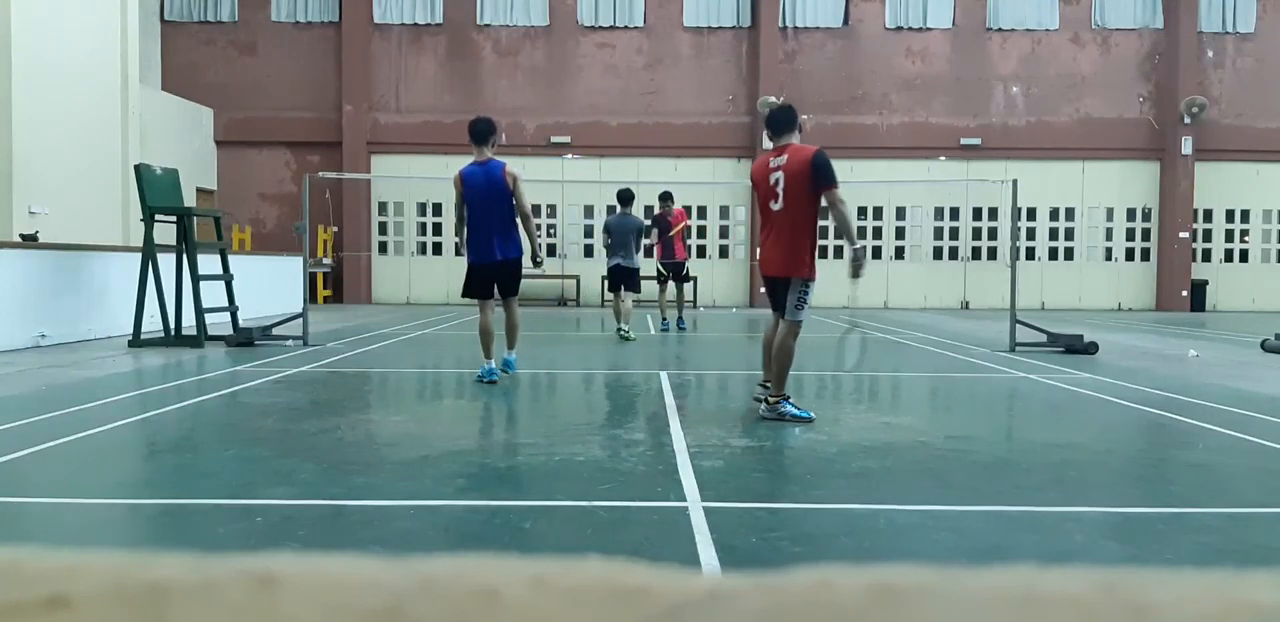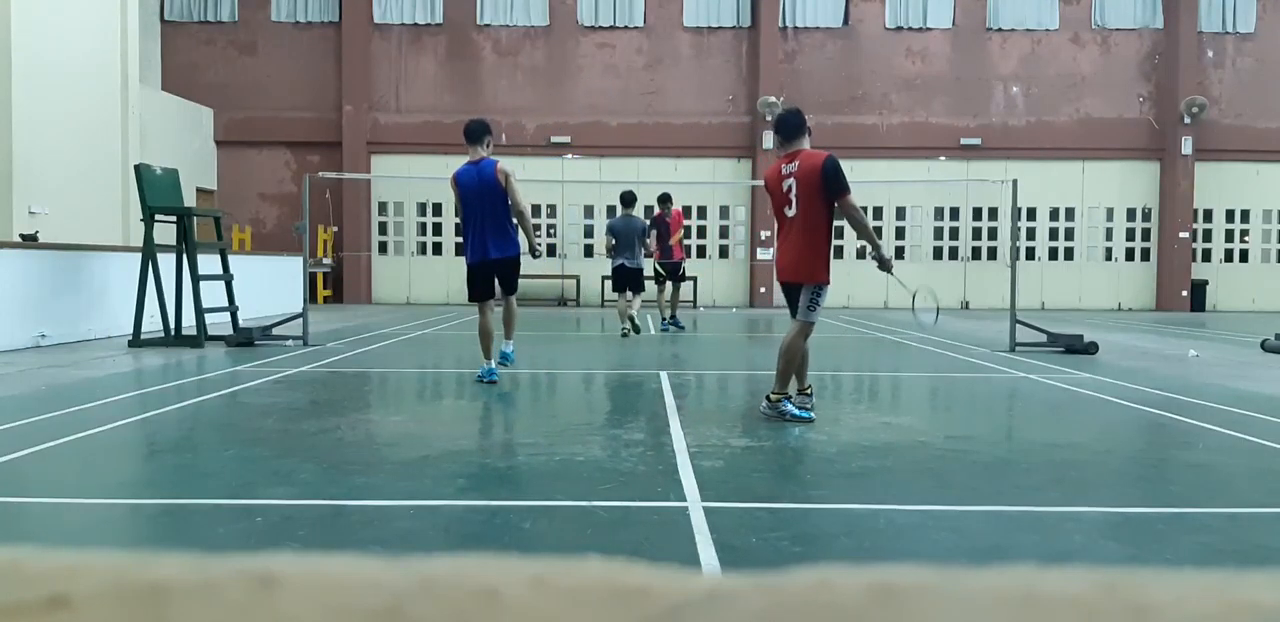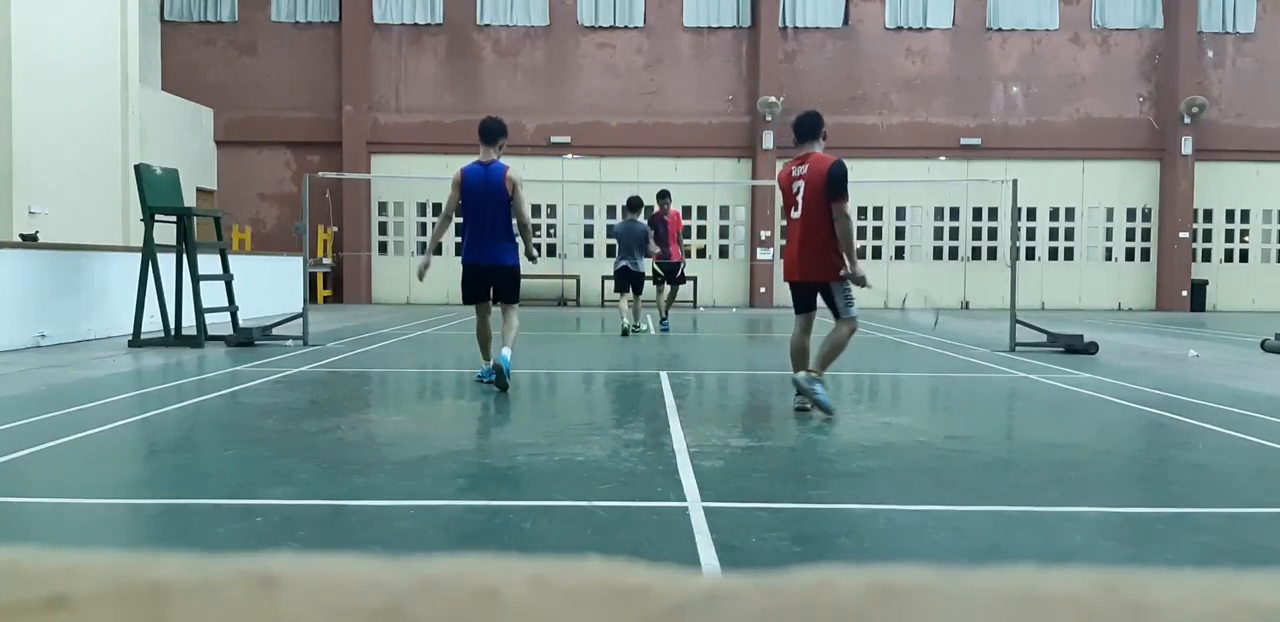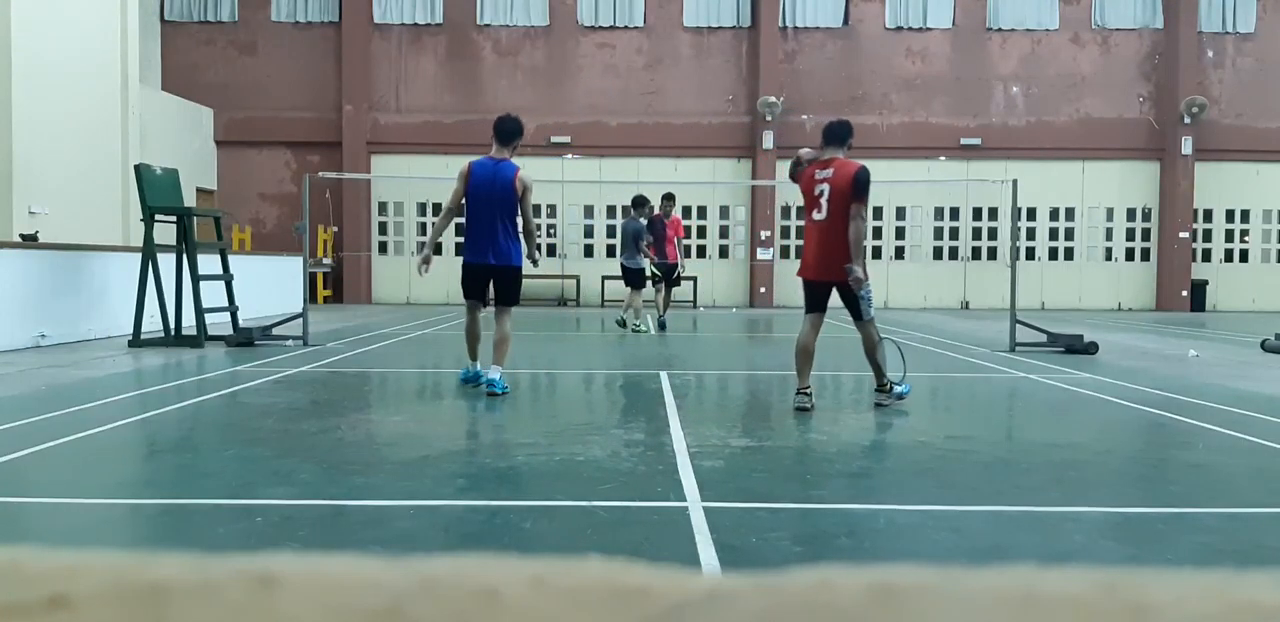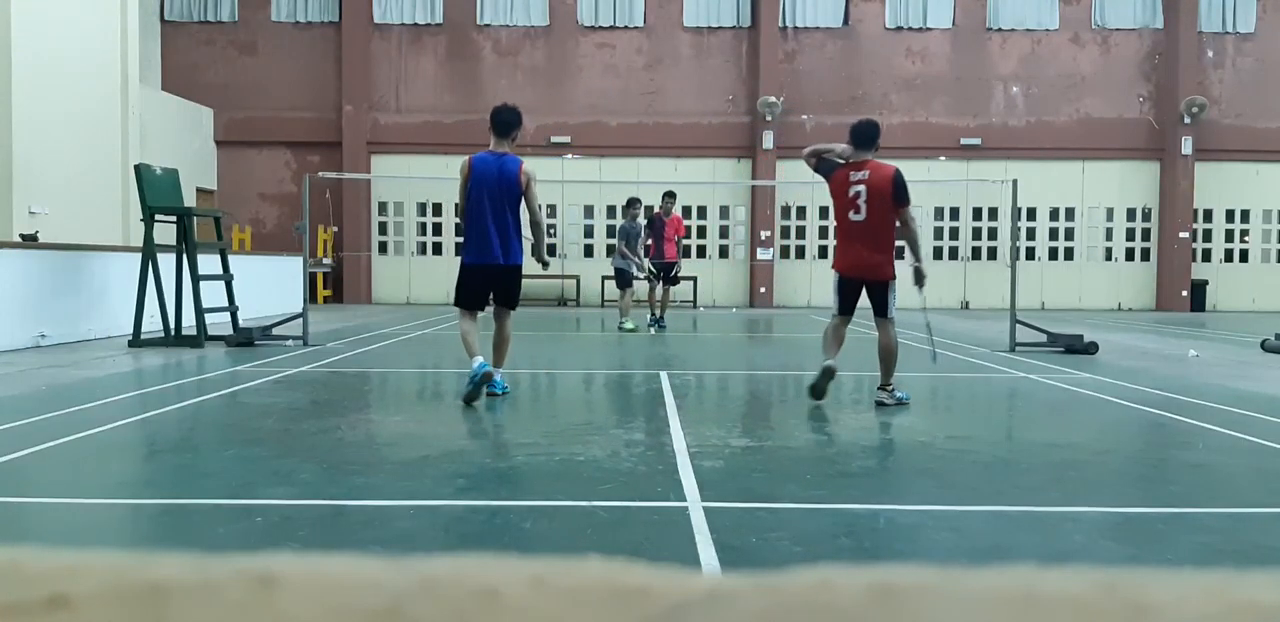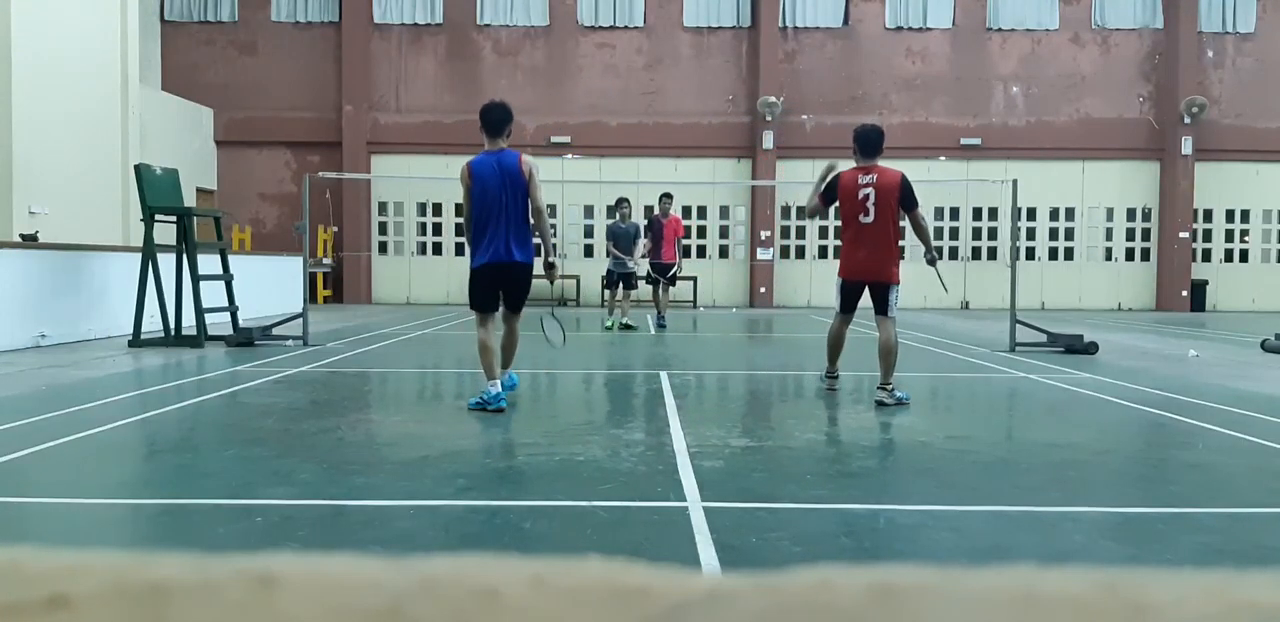
dt=0.3s
person 1, frame 1
left shoulder: (758, 166)
right shoulder: (814, 157)
right elbow: (836, 205)
right wrist: (855, 246)
left hip: (769, 258)
right hip: (796, 260)
left knee: (778, 320)
right knee: (790, 326)
left ankle: (767, 384)
right ankle: (774, 400)
person 1, frame 2
left shoulder: (772, 173)
right shoulder: (824, 163)
right elbow: (849, 210)
right wrist: (877, 248)
left hip: (786, 262)
right hip: (813, 263)
left knee: (800, 325)
right knee: (800, 327)
left ankle: (802, 392)
right ankle: (776, 397)
person 1, frame 3
left shoulder: (785, 172)
right shoulder: (832, 166)
right elbow: (841, 218)
right wrist: (853, 262)
left hip: (795, 263)
right hip: (826, 263)
left knee: (803, 324)
right knee: (847, 323)
left ankle: (803, 392)
right ankle: (812, 375)
person 1, frame 4
left shoulder: (806, 172)
right shoulder: (857, 172)
left elbow: (793, 169)
right elbow: (857, 219)
left wrist: (804, 154)
right wrist: (857, 264)
left hip: (812, 266)
right hip: (844, 265)
left knee: (811, 325)
right knee: (866, 325)
left ankle: (803, 391)
right ankle: (884, 388)
person 1, frame 5
left shoulder: (836, 172)
right shoulder: (891, 174)
left elbow: (808, 154)
right elbow: (906, 222)
left wrist: (834, 149)
right wrist: (917, 261)
left hip: (846, 264)
right hip: (880, 265)
left knee: (839, 319)
right knee: (885, 324)
left ankle: (828, 361)
right ankle: (886, 389)
person 1, frame 6
left shoulder: (840, 180)
right shoulder: (897, 179)
left elbow: (811, 212)
right elbow: (917, 220)
left wrist: (821, 179)
right wrist: (930, 249)
left hip: (851, 266)
right hip: (885, 268)
left knee: (842, 319)
right knee: (886, 324)
left ankle: (831, 373)
right ankle: (886, 387)
person 2, frame 1
left shoulder: (461, 177)
right shoulder: (509, 172)
left elbow: (460, 217)
right elbow: (525, 214)
left wrist: (462, 243)
right wrist: (535, 248)
left hip: (479, 255)
right hip: (509, 252)
left knee: (485, 309)
right knee: (510, 303)
left ankle: (489, 366)
right ankle: (510, 357)
person 2, frame 2
left shoulder: (457, 177)
right shoulder: (501, 170)
right elbow: (519, 210)
right wrist: (532, 243)
left hip: (476, 254)
right hip: (506, 250)
left knee: (484, 309)
right knee: (509, 297)
left ankle: (489, 367)
right ankle: (507, 347)
person 2, frame 3
left shoulder: (462, 175)
right shoulder: (510, 175)
left elbow: (447, 216)
right elbow: (523, 219)
left wrist: (428, 253)
right wrist: (530, 248)
left hip: (473, 258)
right hip: (505, 257)
left knee: (482, 312)
right knee: (510, 310)
left ankle: (487, 367)
right ankle: (504, 355)
person 2, frame 4
left shoulder: (469, 169)
right shoulder: (521, 177)
left elbow: (450, 211)
right elbow: (529, 222)
left wrist: (429, 246)
right wrist: (532, 252)
left hip: (475, 256)
right hip: (508, 258)
left knee: (473, 311)
right knee: (503, 315)
left ankle: (473, 368)
right ankle: (495, 376)
person 2, frame 5
left shoulder: (470, 164)
right shoulder: (524, 171)
left elbow: (463, 211)
right elbow: (535, 218)
right wrist: (540, 253)
left hip: (475, 256)
right hip: (509, 258)
left knee: (467, 315)
right knee: (503, 317)
left ankle: (478, 365)
right ankle: (497, 377)
person 2, frame 6
left shoulder: (470, 169)
right shoulder: (526, 163)
left elbow: (468, 219)
right elbow: (538, 210)
left wrist: (475, 254)
right wrist: (549, 254)
left hip: (486, 258)
right hip: (520, 257)
left knee: (485, 323)
right knee: (512, 319)
left ankle: (494, 391)
right ankle: (506, 375)
